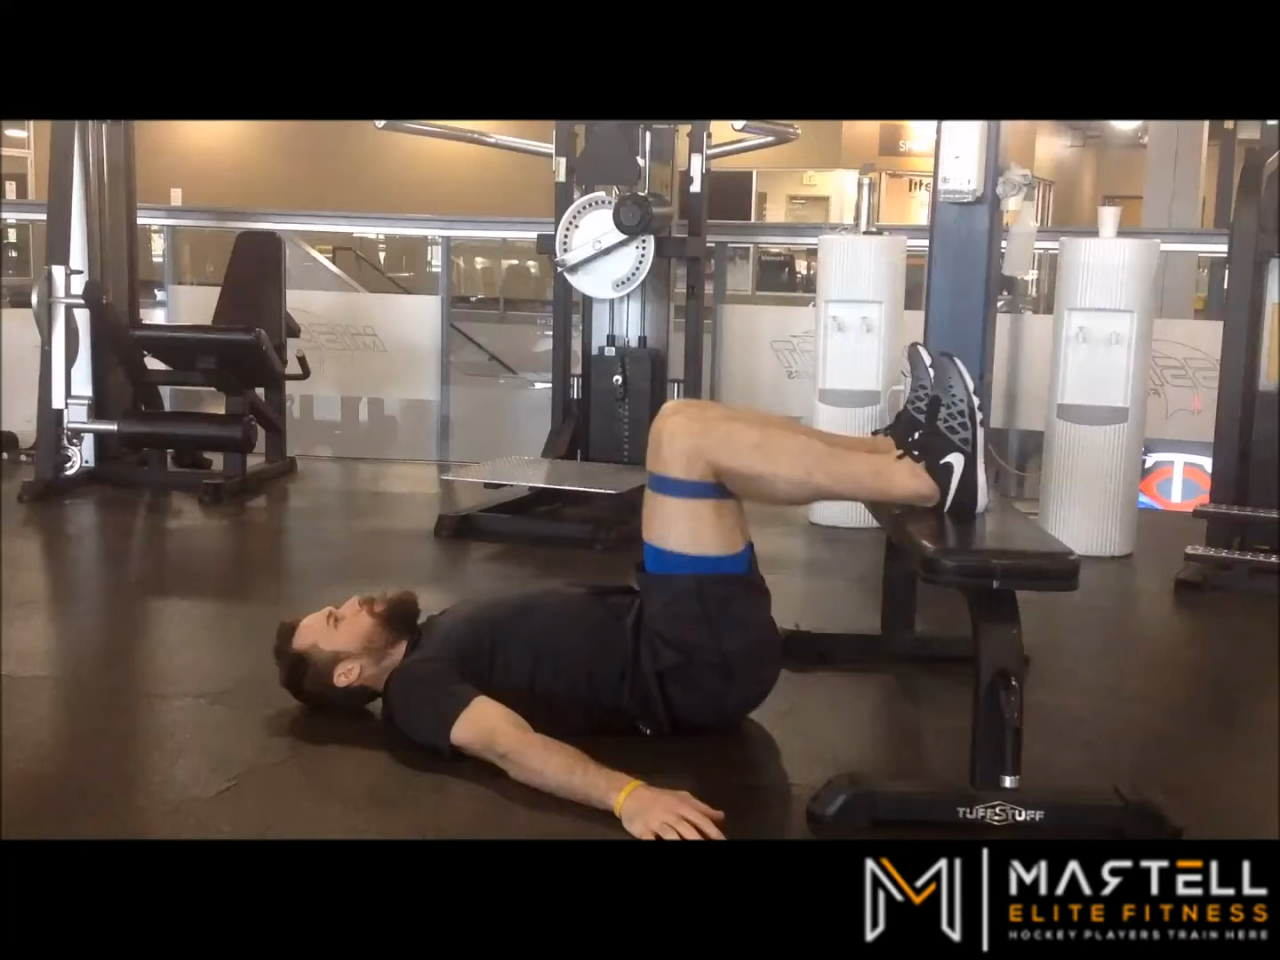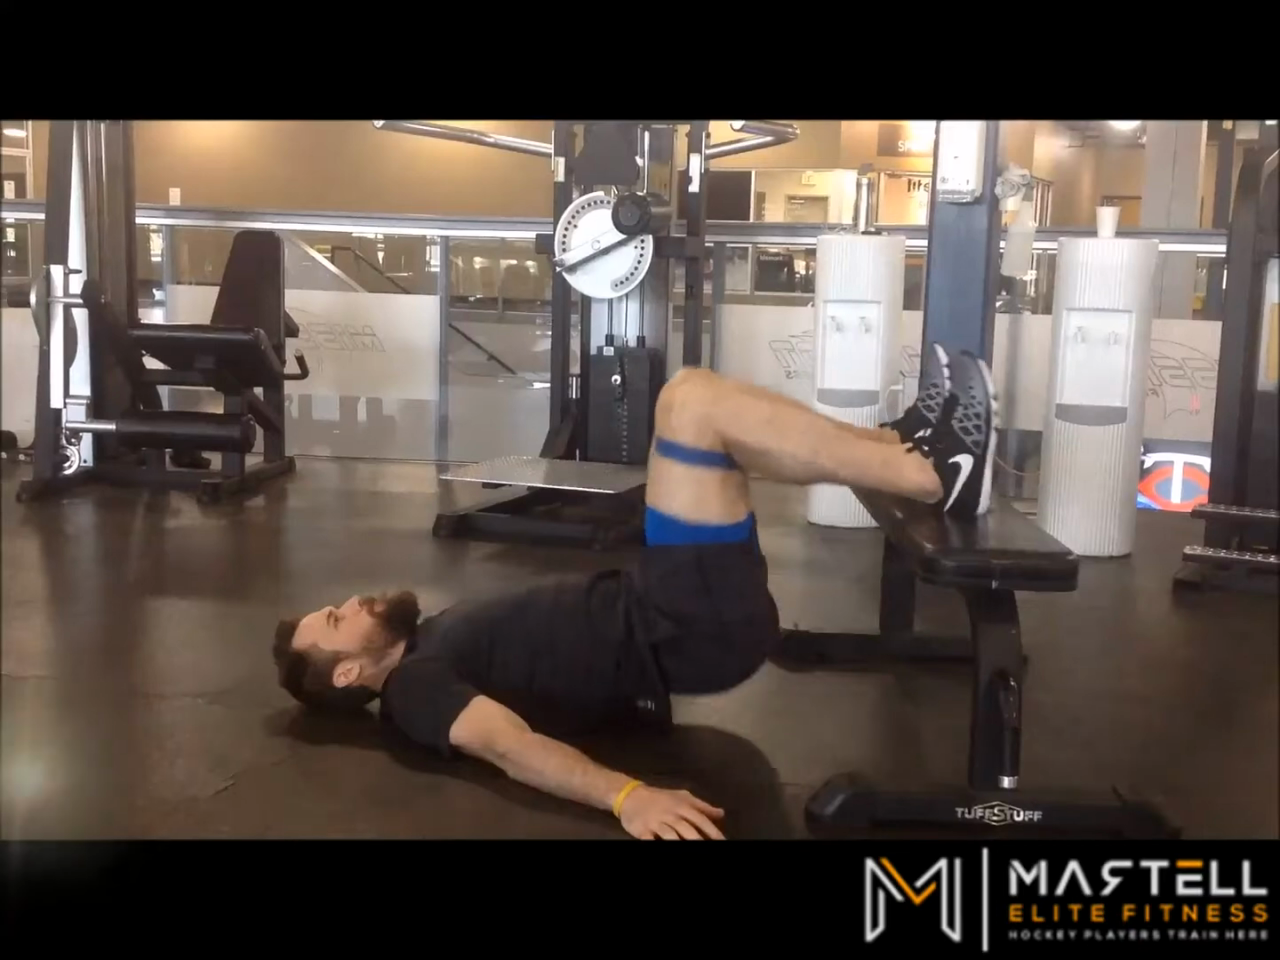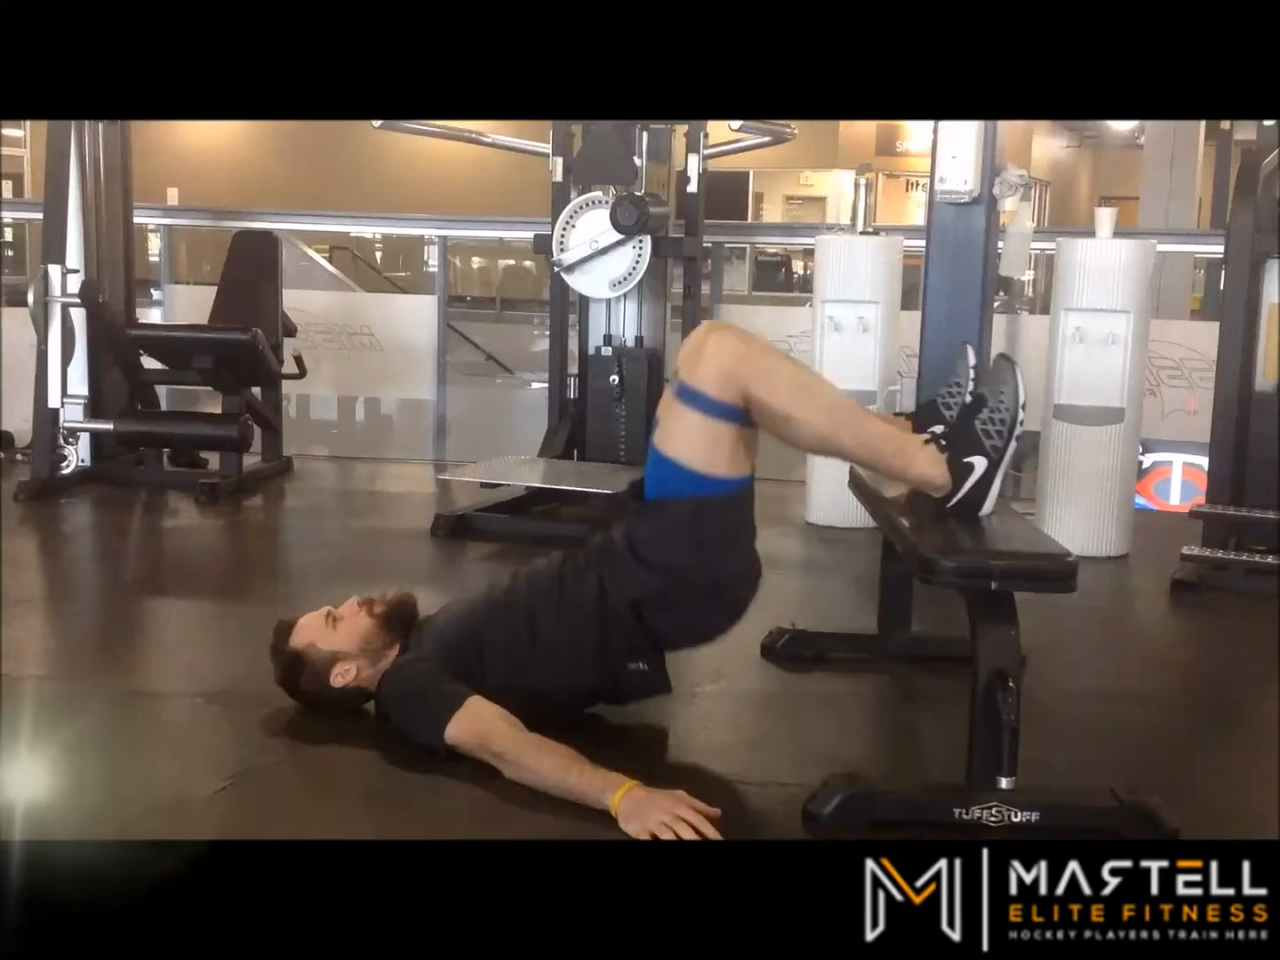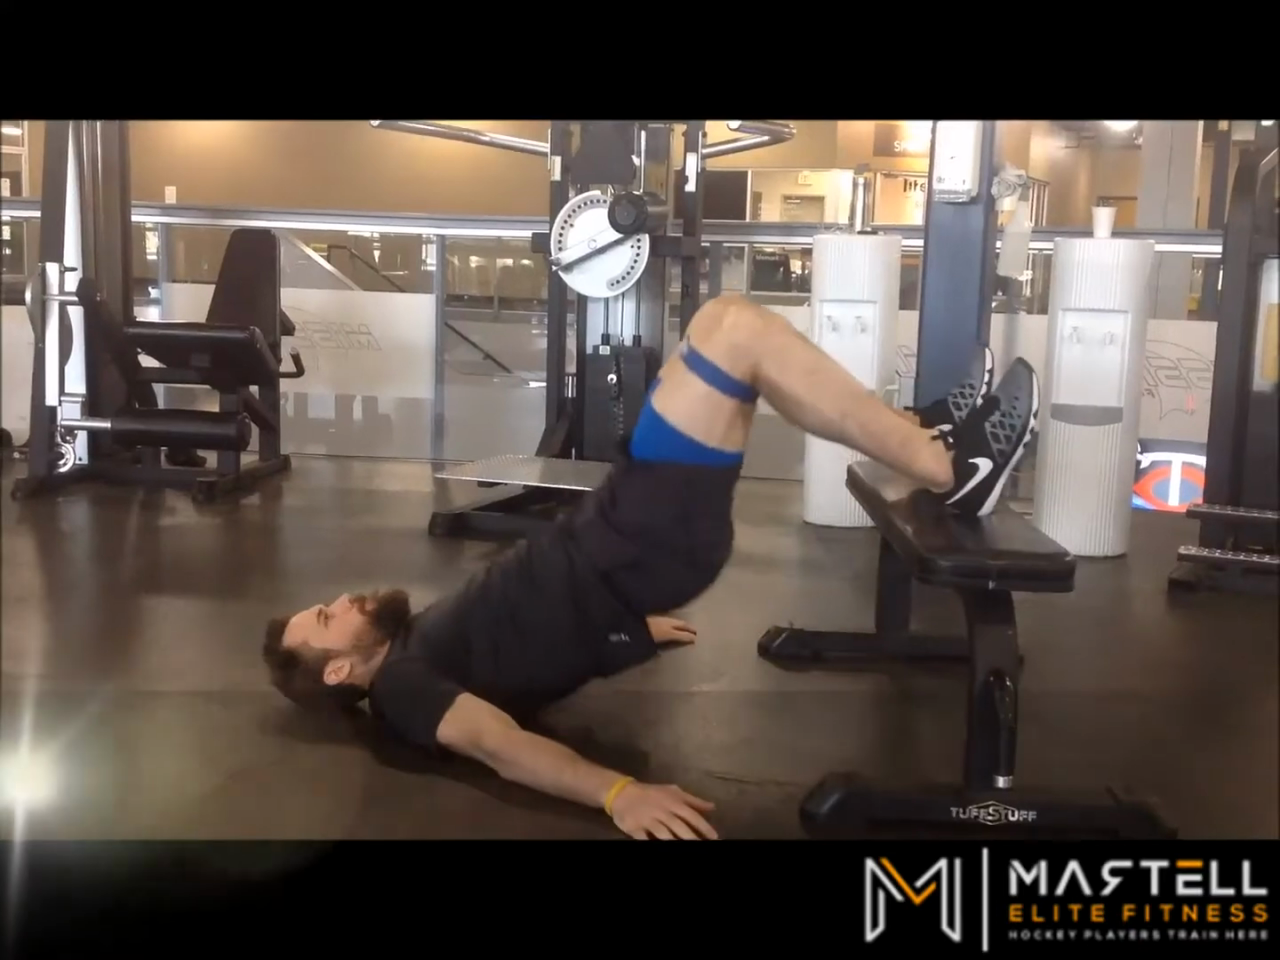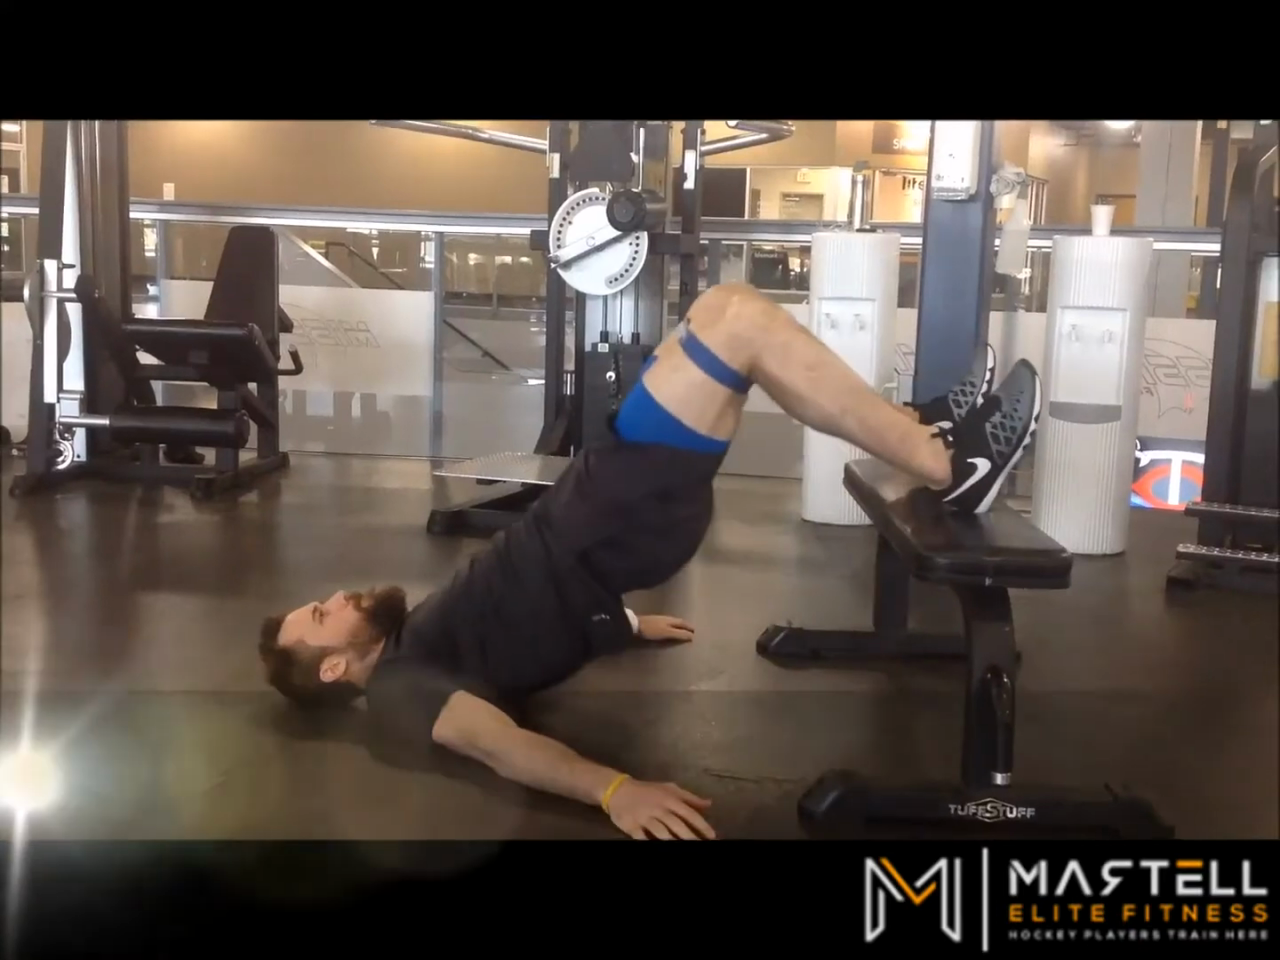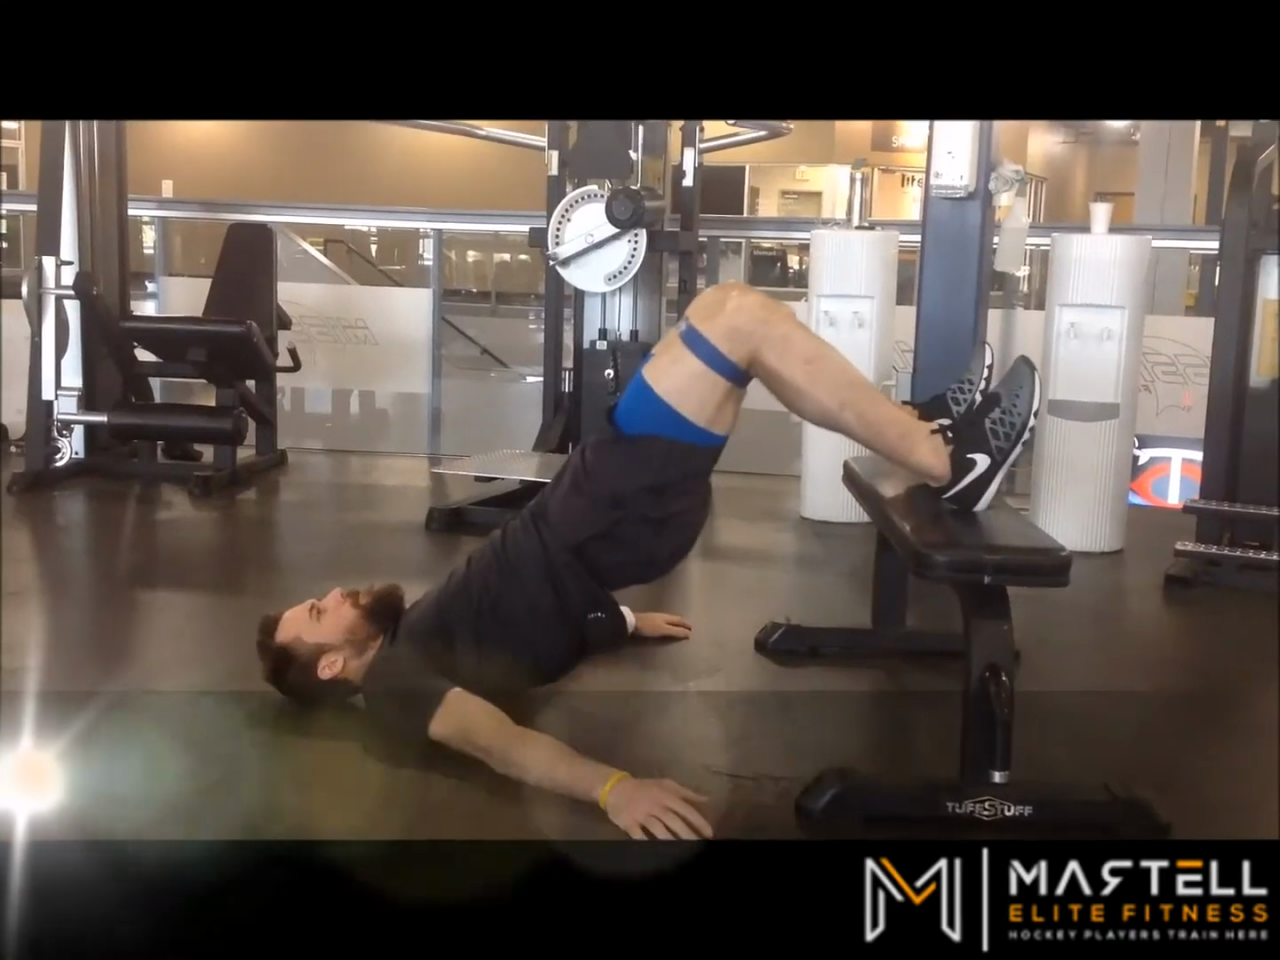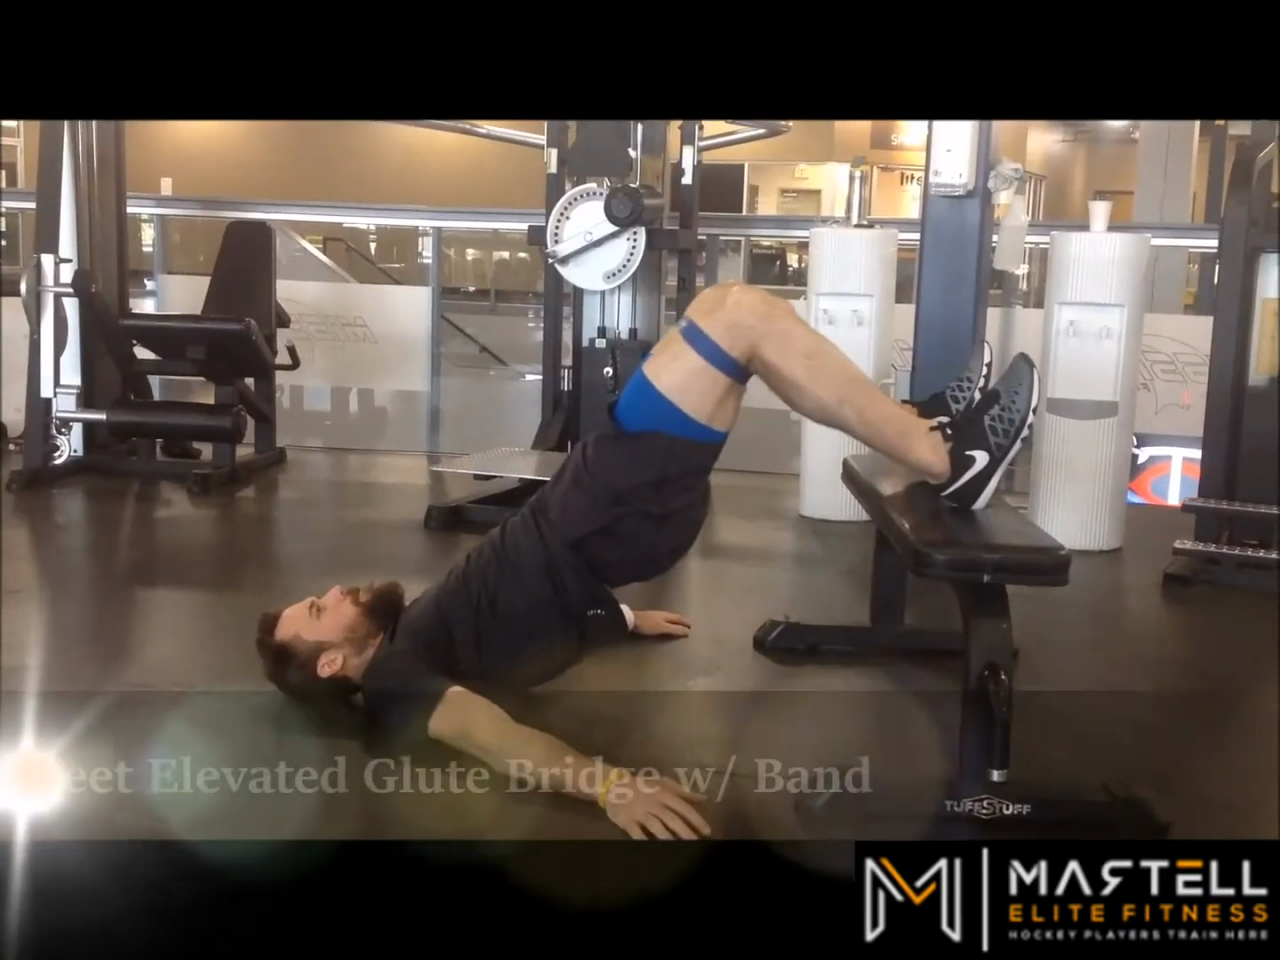
dt=0.2s
person 1, frame 1
left shoulder: (429, 641)
right shoulder: (416, 690)
right elbow: (513, 747)
right wrist: (627, 795)
left hip: (643, 634)
right hip: (694, 670)
left knee: (693, 437)
right knee: (685, 432)
left ankle: (901, 449)
right ankle: (935, 480)
person 1, frame 2
left shoulder: (429, 642)
right shoulder: (413, 691)
right elbow: (508, 746)
right wrist: (626, 794)
left hip: (637, 622)
right hip: (683, 635)
left knee: (701, 401)
right knee: (693, 399)
left ankle: (908, 445)
right ankle: (938, 475)
person 1, frame 3
left shoulder: (426, 641)
right shoulder: (409, 688)
right elbow: (505, 746)
right wrist: (622, 795)
left hip: (632, 585)
right hip: (665, 583)
left knee: (719, 357)
right knee: (718, 354)
left ankle: (917, 438)
right ankle: (947, 471)
person 1, frame 4
left shoulder: (417, 641)
right shoulder: (399, 686)
right elbow: (496, 745)
right wrist: (618, 793)
left hip: (608, 545)
right hip: (636, 546)
left knee: (728, 323)
right knee: (738, 332)
left ankle: (927, 436)
right ankle: (952, 469)
person 1, frame 5
left shoulder: (412, 640)
right shoulder: (397, 685)
right elbow: (493, 742)
right wrist: (614, 790)
left hip: (591, 523)
right hip: (617, 522)
left knee: (729, 308)
right knee: (740, 323)
left ankle: (924, 432)
right ankle: (949, 467)
person 1, frame 6
left shoulder: (410, 637)
right shoulder: (394, 681)
right elbow: (492, 740)
right wrist: (610, 786)
left hip: (590, 518)
right hip: (615, 516)
left knee: (733, 315)
right knee: (738, 316)
left ankle: (924, 430)
right ankle: (948, 463)
person 1, frame 7
left shoulder: (407, 636)
right shoulder: (393, 681)
right elbow: (490, 736)
right wrist: (605, 783)
left hip: (587, 520)
right hip: (615, 514)
left knee: (734, 314)
right knee: (738, 311)
left ankle: (923, 426)
right ankle: (946, 459)
